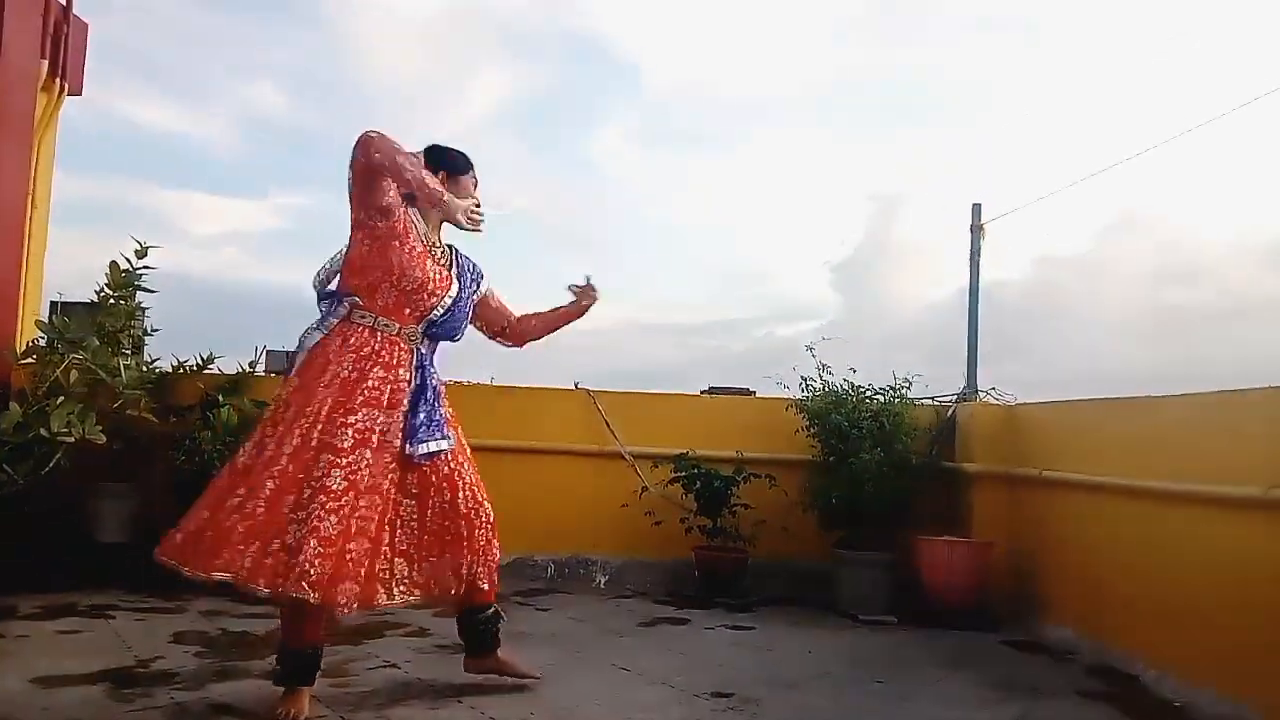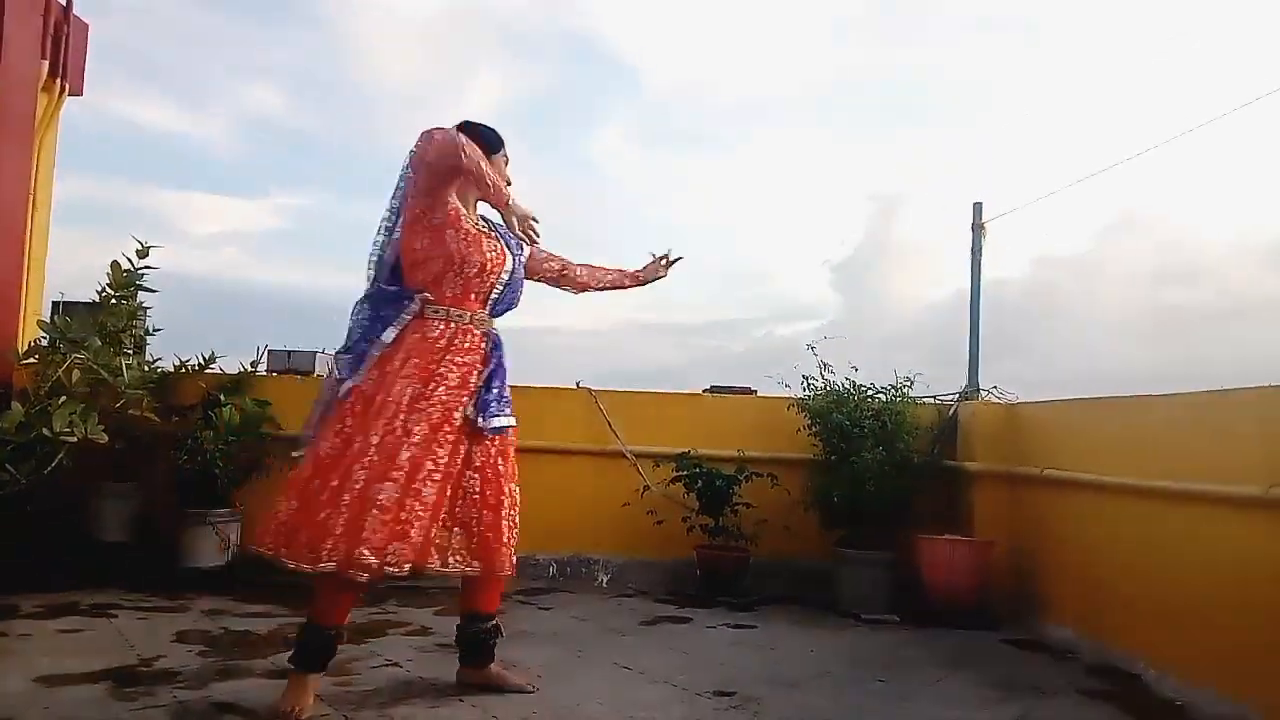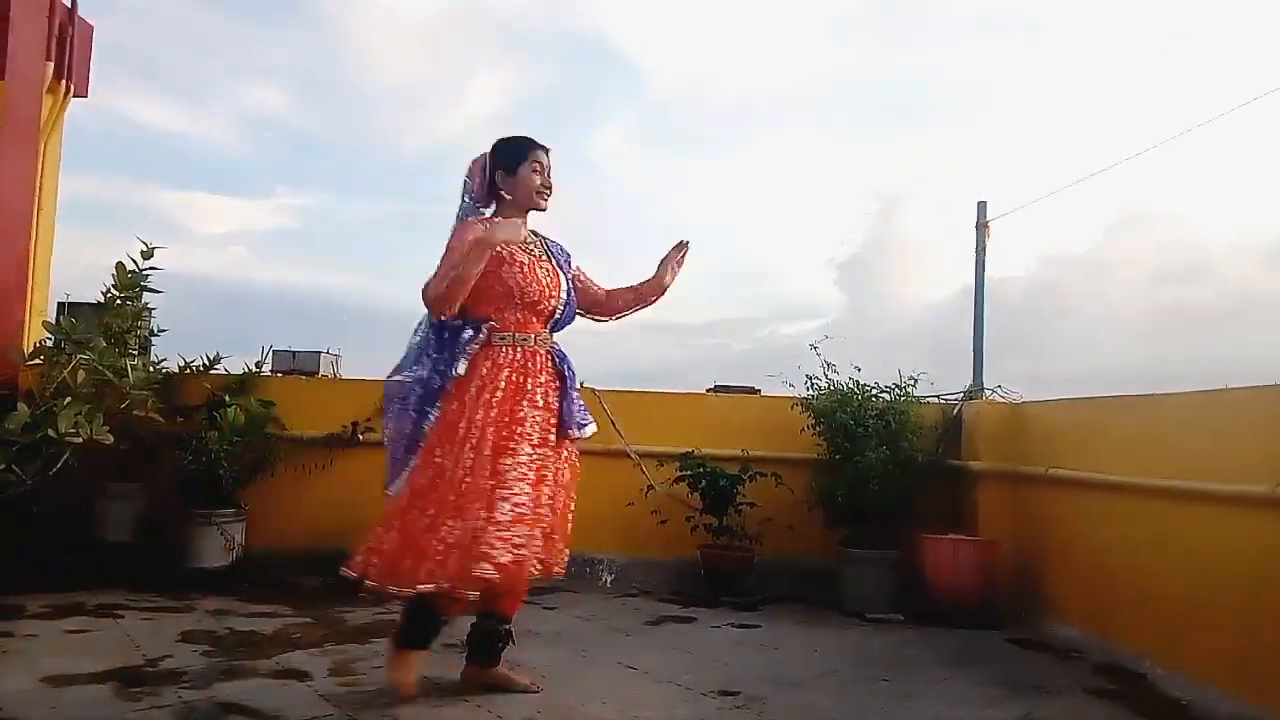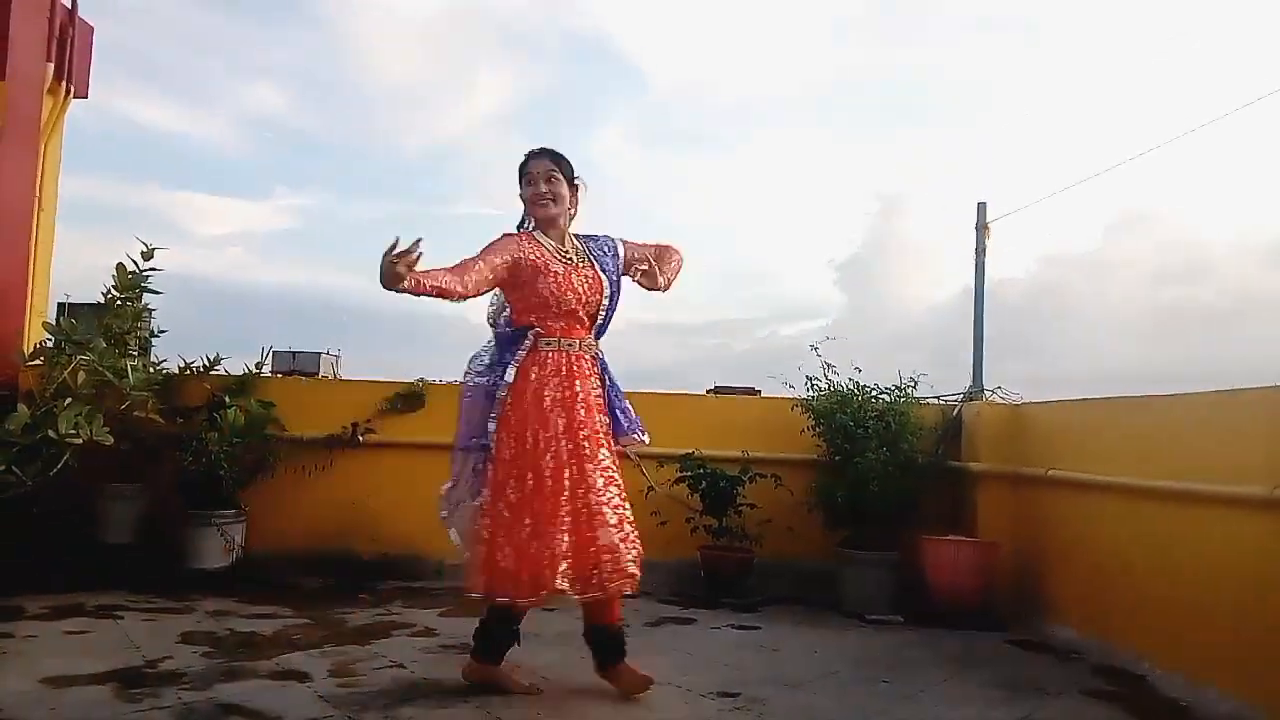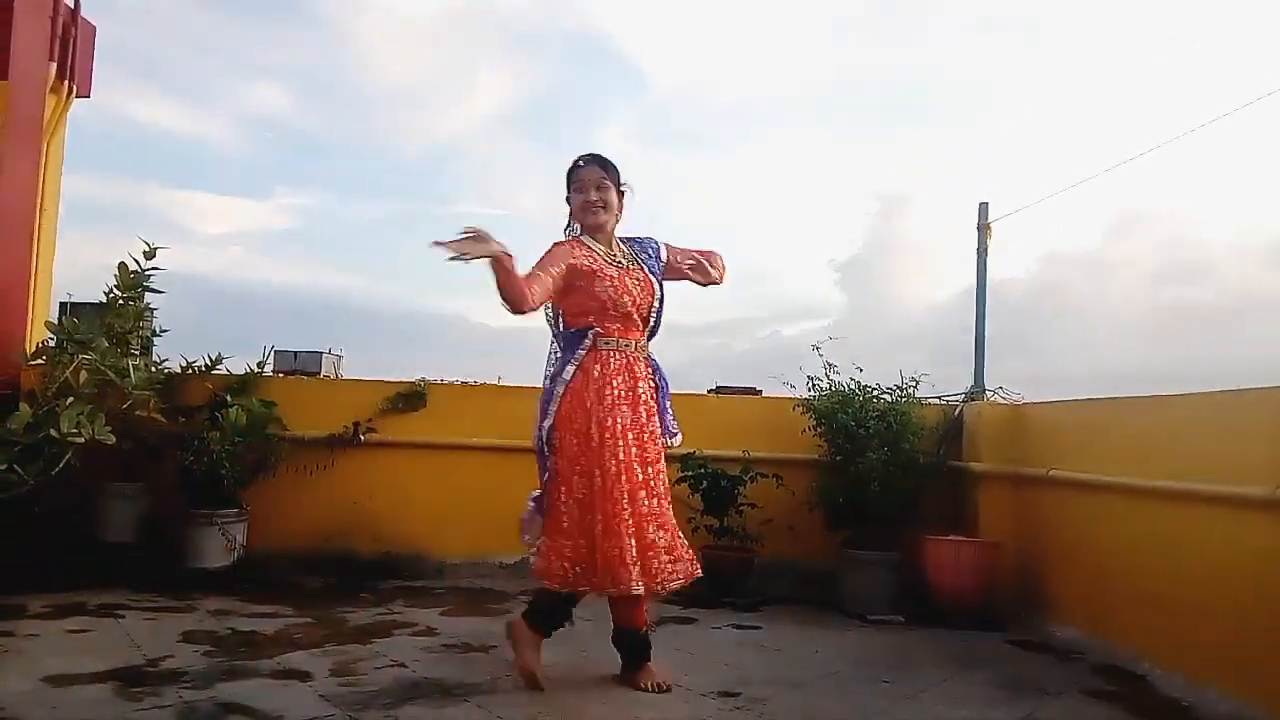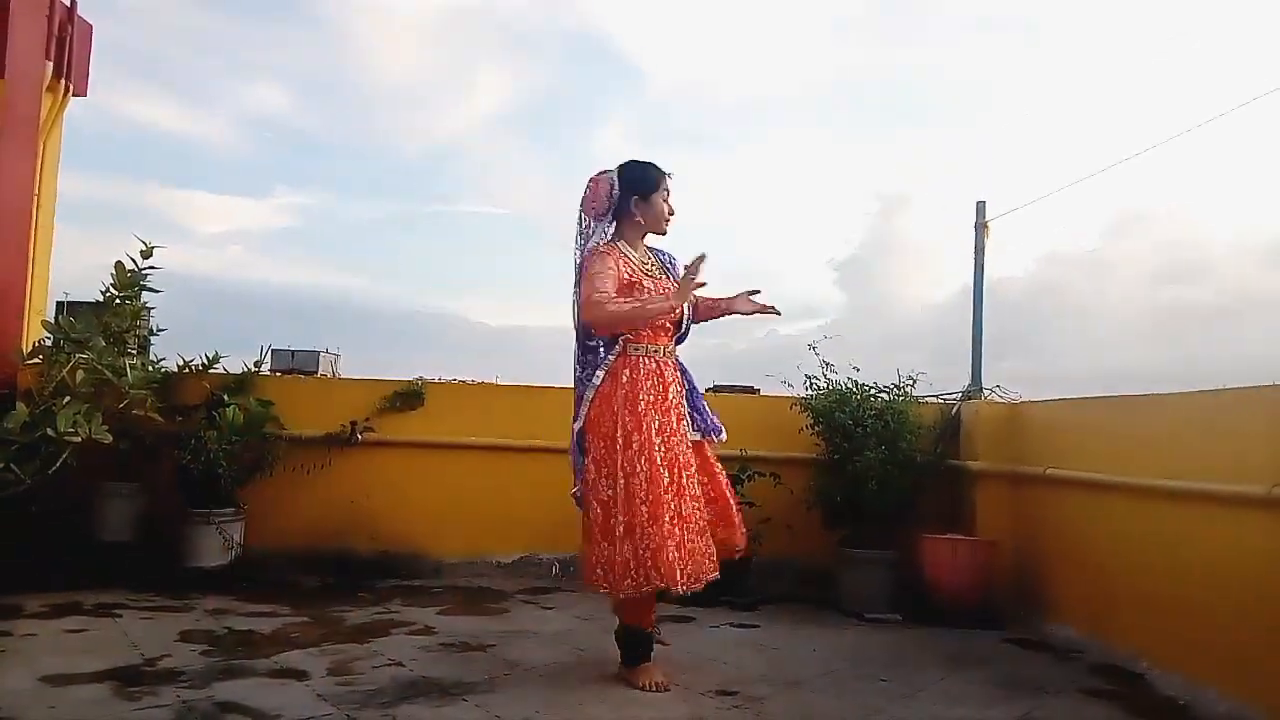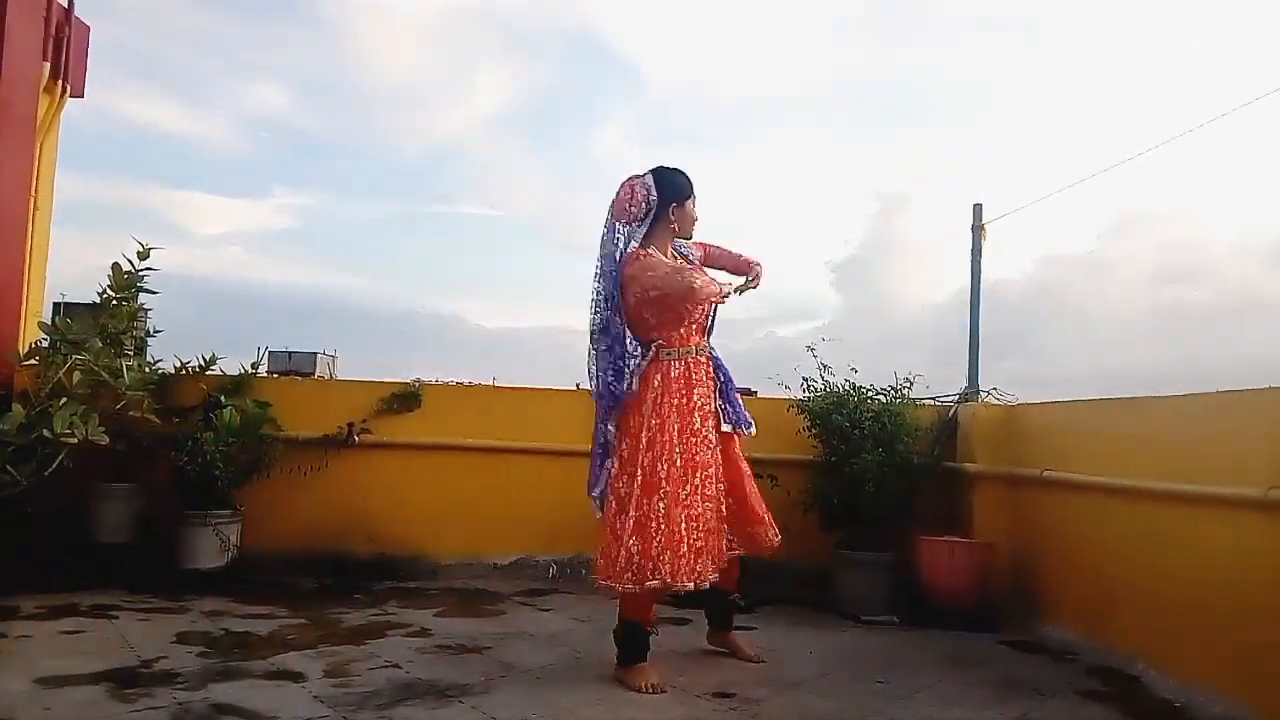
dt=0.2s
person 1, frame 1
left shoulder: (462, 272)
right shoulder: (380, 212)
left elbow: (515, 330)
right elbow: (372, 147)
left wrist: (575, 308)
right wrist: (439, 202)
left hip: (412, 396)
right hip: (344, 378)
left knee: (463, 516)
right knee: (318, 523)
left ankle: (483, 646)
person 1, frame 2
left shoulder: (507, 240)
right shoulder: (431, 203)
left elbow: (573, 275)
right elbow: (447, 143)
left wrist: (641, 273)
right wrist: (505, 200)
left hip: (477, 377)
right hip: (418, 368)
left knee: (487, 522)
right knee: (371, 512)
left ankle: (477, 659)
right ankle: (307, 667)
person 1, frame 3
left shoulder: (553, 254)
right shoulder: (477, 233)
left elbow: (604, 307)
right elbow: (441, 302)
left wrist: (664, 278)
right wrist: (484, 244)
left hip: (543, 391)
right hip: (491, 387)
left knee: (524, 527)
right knee: (484, 519)
left ankle: (483, 657)
right ankle: (411, 639)
person 1, frame 4
left shoulder: (603, 250)
right shoulder: (517, 250)
left elbow: (669, 253)
right elbow: (459, 280)
left wrist: (664, 272)
right wrist: (404, 278)
left hip: (589, 392)
right hip: (540, 394)
left knee: (571, 526)
right knee: (585, 526)
left ankle: (487, 656)
right ankle: (611, 656)
person 1, frame 5
left shoulder: (647, 251)
right shoulder: (569, 254)
left elbow: (712, 261)
right elbow: (522, 298)
left wrist: (708, 269)
right wrist: (498, 257)
left hip: (638, 392)
right hip: (591, 395)
left knee: (615, 524)
right knee: (629, 524)
left ankle: (532, 623)
right ankle: (637, 659)
person 1, frame 6
left shoulder: (657, 259)
right shoulder: (607, 258)
left elbow: (688, 308)
right elbow: (594, 318)
left wrist: (737, 304)
right wrist: (674, 296)
left hip: (671, 396)
right hip: (629, 400)
left knee: (692, 514)
right knee: (644, 522)
left ankle: (634, 608)
right ankle: (635, 656)
person 1, frame 7
left shoulder: (678, 249)
right shoulder: (644, 266)
right elbow: (696, 286)
left wrist: (745, 265)
right wrist: (720, 283)
left hip: (708, 396)
right hip: (666, 400)
left knee: (728, 516)
right knee: (656, 524)
left ankle: (721, 627)
right ankle: (633, 656)
